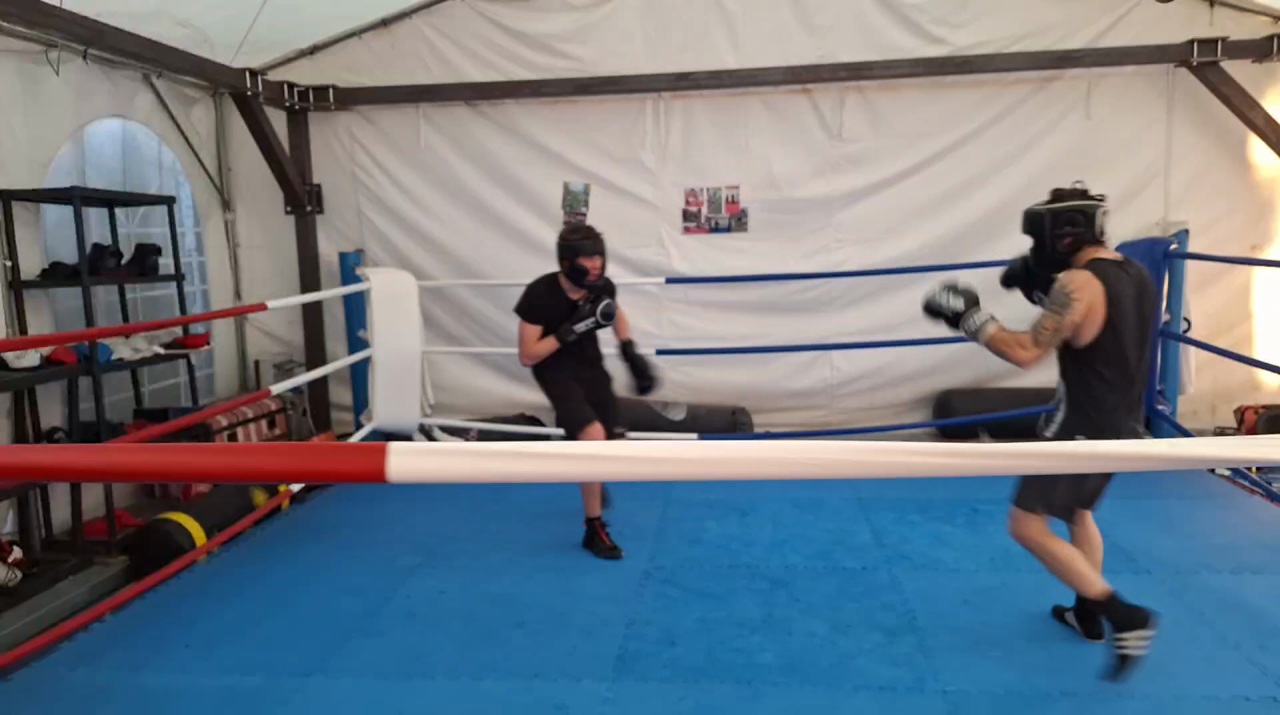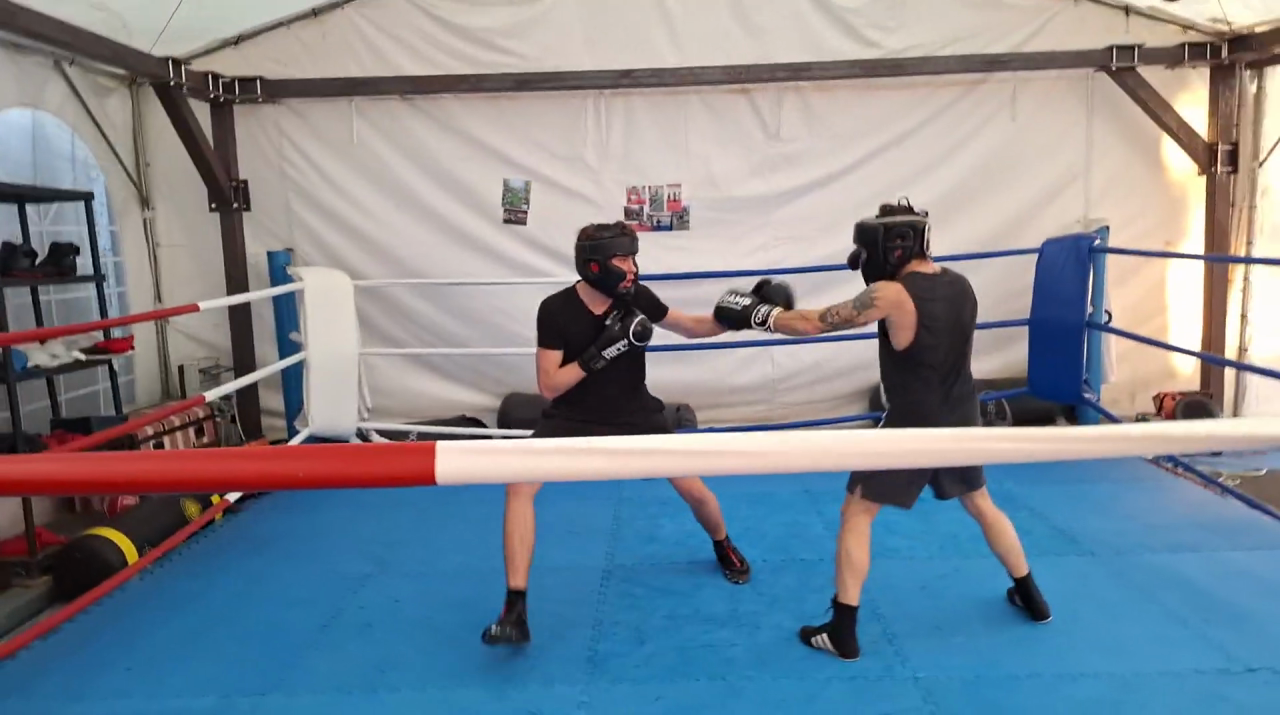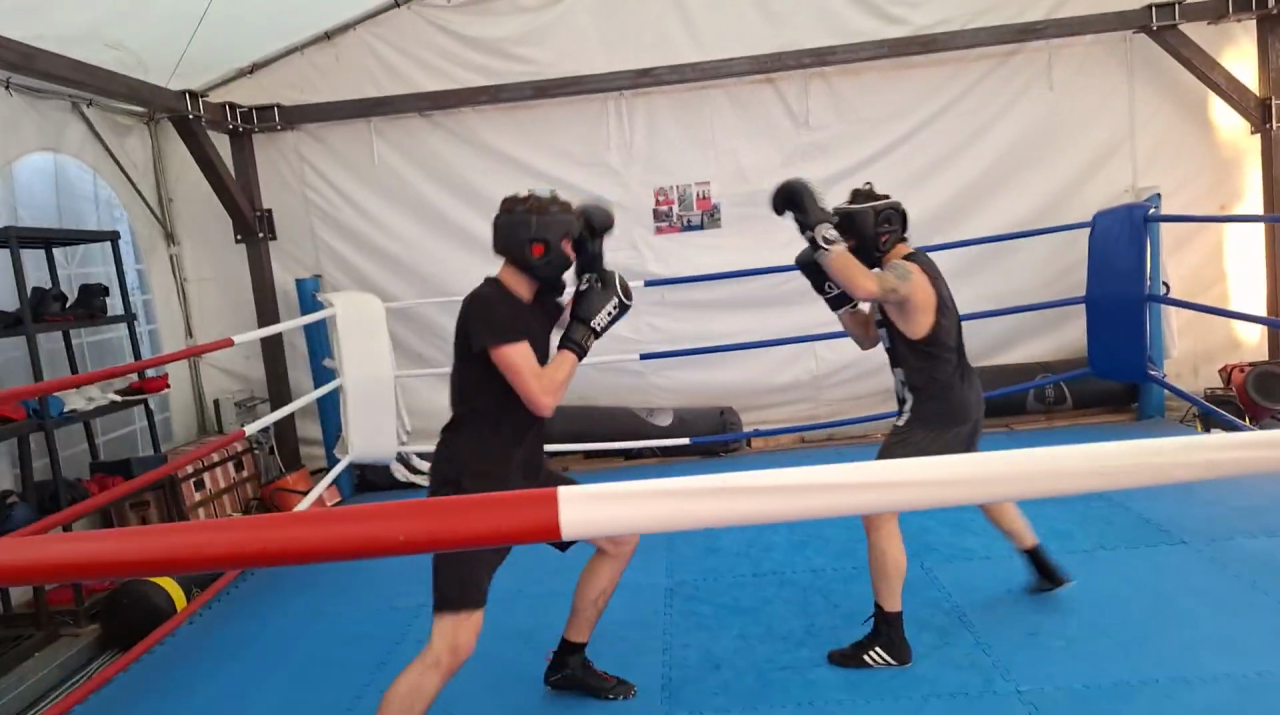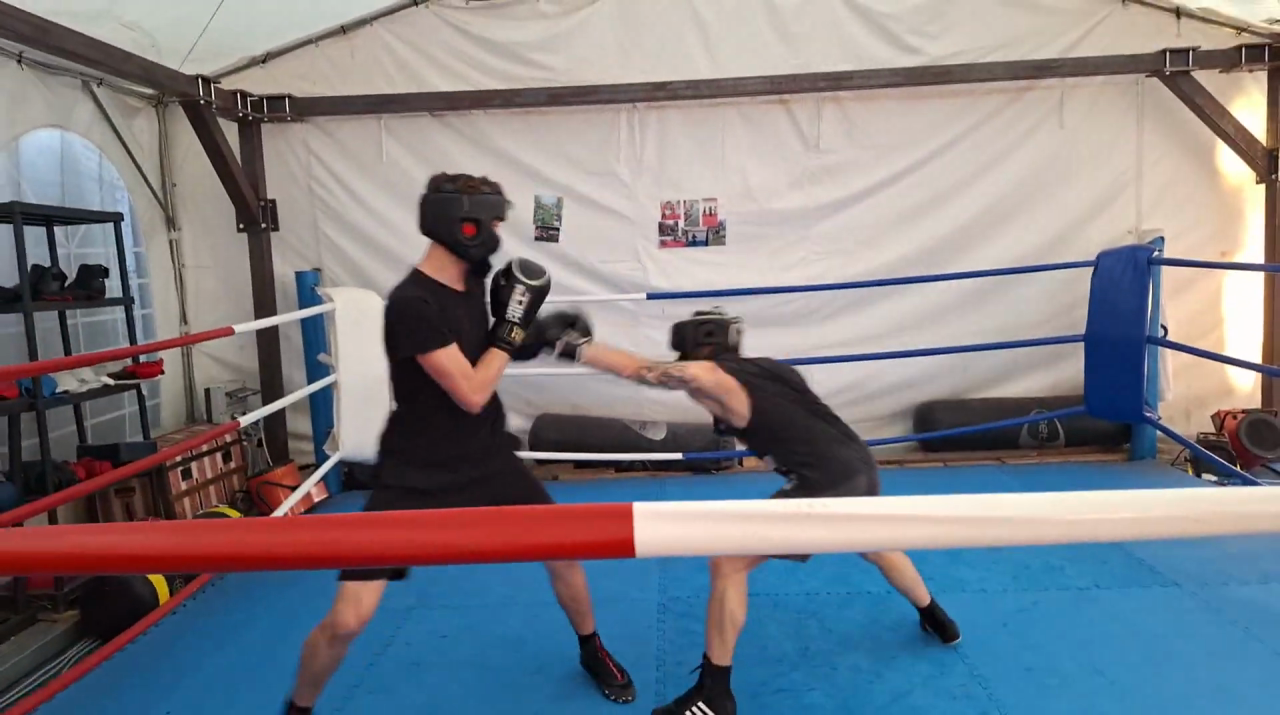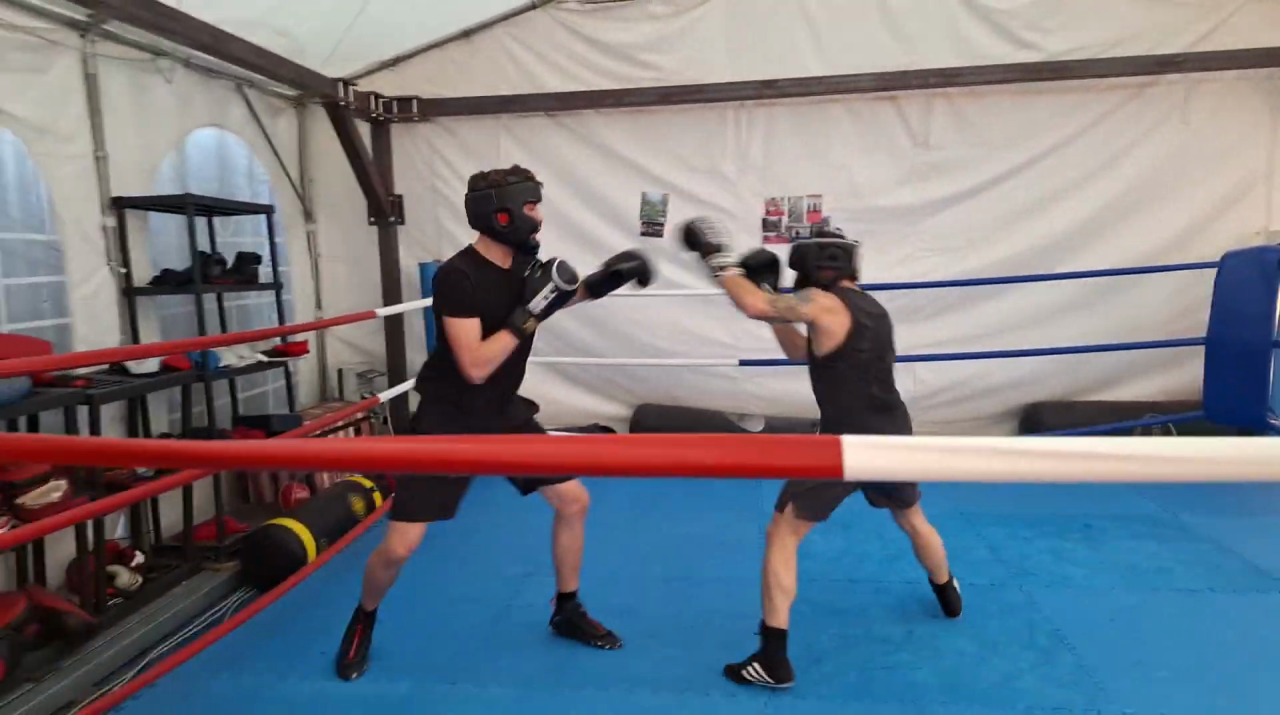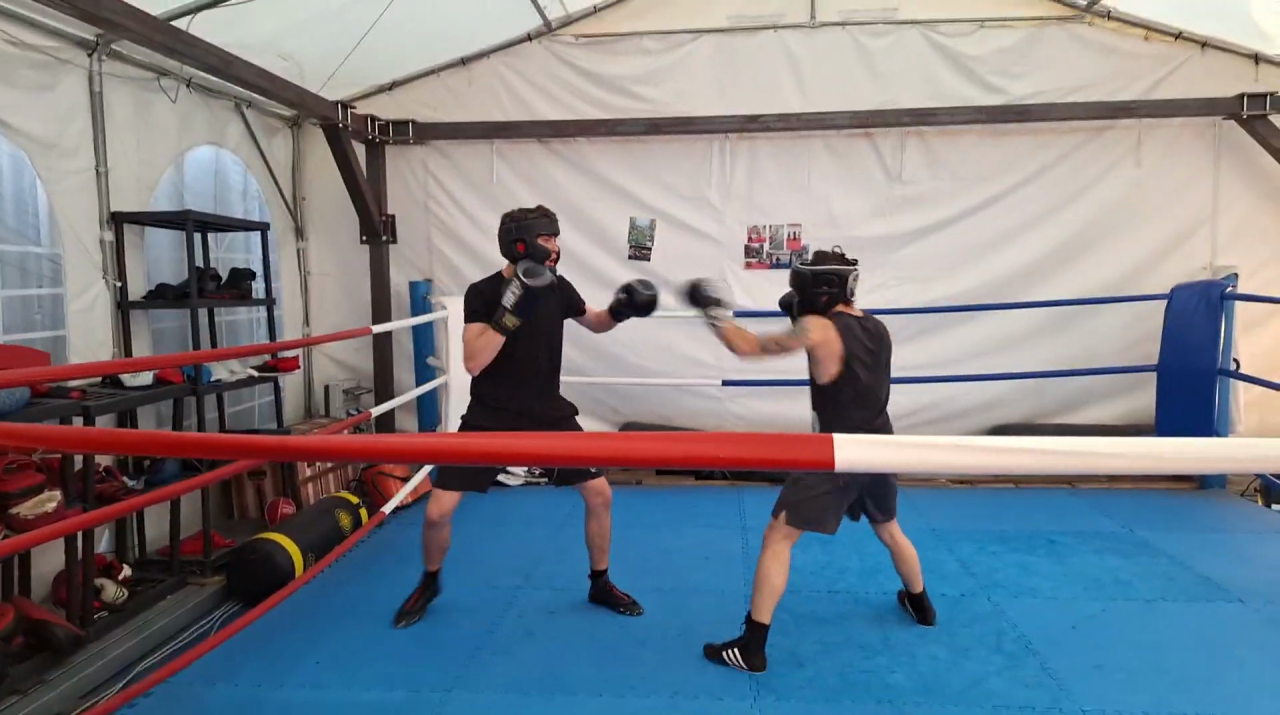
dt=0.5s
person 1, frame 1
left shoulder: (1078, 284)
right shoulder: (1137, 276)
left elbow: (1025, 353)
left wrist: (969, 316)
right wrist: (1042, 292)
left hip: (1084, 428)
right hip: (1124, 425)
left knee: (1027, 526)
right knee: (1078, 511)
left ankle: (1128, 614)
right ankle: (1093, 613)
person 1, frame 2
left shoulder: (889, 294)
right shoulder: (960, 286)
left elbow: (813, 324)
left wrist: (755, 312)
left hip: (911, 426)
right hip: (962, 419)
left knee: (856, 516)
right knee: (980, 505)
left ankle: (843, 631)
right ankle: (1031, 597)
person 1, frame 3
left shoulder: (904, 274)
right shoulder: (907, 268)
left elbow: (863, 285)
right elbow: (866, 339)
left wrist: (819, 226)
right wrist: (830, 288)
left hip: (934, 415)
right hip: (963, 400)
left knee: (877, 514)
left ankle: (889, 639)
right ankle: (1043, 566)
person 1, frame 4
left shoulder: (709, 375)
right shoulder: (770, 369)
left elbow: (637, 368)
left wrist: (572, 343)
left hip: (826, 484)
right hip: (859, 467)
left knee: (729, 567)
right knee: (873, 547)
right ankle: (936, 619)
person 1, frame 5
left shoulder: (824, 301)
right shoulder: (873, 309)
left elbow: (754, 305)
right elbow: (803, 351)
left wrist: (715, 255)
right wrist: (764, 278)
right hip: (894, 437)
left knee: (781, 536)
right knee: (911, 518)
left ankle: (773, 657)
right ankle: (948, 594)
person 1, frame 6
left shoulder: (819, 328)
right shoulder: (876, 328)
left elbow: (748, 347)
left wrist: (712, 308)
left knee: (778, 540)
right knee: (889, 529)
left ankle: (752, 648)
right ankle: (921, 605)
person 2, frame 1
left shoulder: (602, 286)
right shoulder: (539, 294)
right elbow: (528, 357)
left wrist: (631, 353)
right wrist: (570, 331)
left hip: (590, 367)
right hip: (557, 374)
left knee: (613, 440)
right knee: (594, 436)
right ankle: (593, 527)
person 2, frame 2
left shoulder: (636, 296)
right shoulder: (556, 310)
left elbow: (685, 326)
right elbow: (549, 387)
right wrist: (601, 352)
left hip: (629, 410)
right hip: (574, 414)
left knee: (691, 488)
right knee: (520, 483)
left ankle: (723, 544)
right ankle: (516, 608)
person 2, frame 3
left shoulder: (536, 299)
right shoulder: (489, 305)
left elbow: (550, 358)
right elbow: (542, 399)
left wrist: (593, 271)
right wrist: (589, 324)
left hip: (524, 473)
right hip: (473, 487)
left knee: (622, 536)
right knee: (451, 650)
left ankle: (568, 661)
person 2, frame 4
left shoulder: (471, 279)
right shoulder: (412, 303)
right elbow: (472, 393)
left wrist: (531, 329)
right wrist: (513, 322)
left hip: (485, 457)
right hip: (417, 475)
right knee: (348, 618)
left ankle: (592, 650)
person 2, frame 5
left shoulder: (523, 261)
right shoulder: (457, 276)
left elbow: (577, 292)
right elbow: (474, 367)
left wrist: (610, 274)
right wrist: (534, 313)
left hip: (505, 417)
right hip: (448, 426)
left knee: (573, 501)
right knee: (401, 546)
left ankle: (567, 610)
right ankle: (364, 619)
person 2, frame 6
left shoulder: (555, 287)
right shoulder: (483, 294)
left elbow: (596, 323)
right elbow: (474, 364)
left wrist: (625, 305)
right wrist: (510, 310)
left hip: (547, 413)
right hip: (492, 417)
left knee: (600, 494)
right knee: (438, 511)
left ankle: (599, 584)
right ankle: (430, 583)
